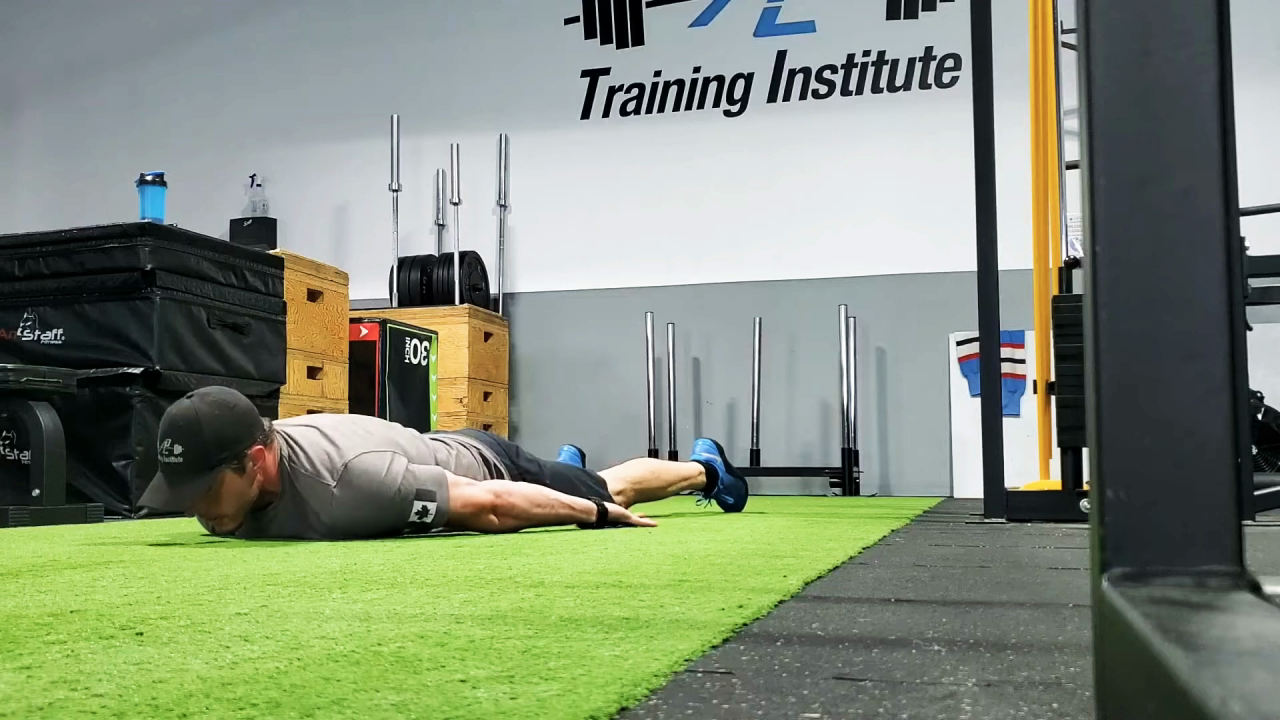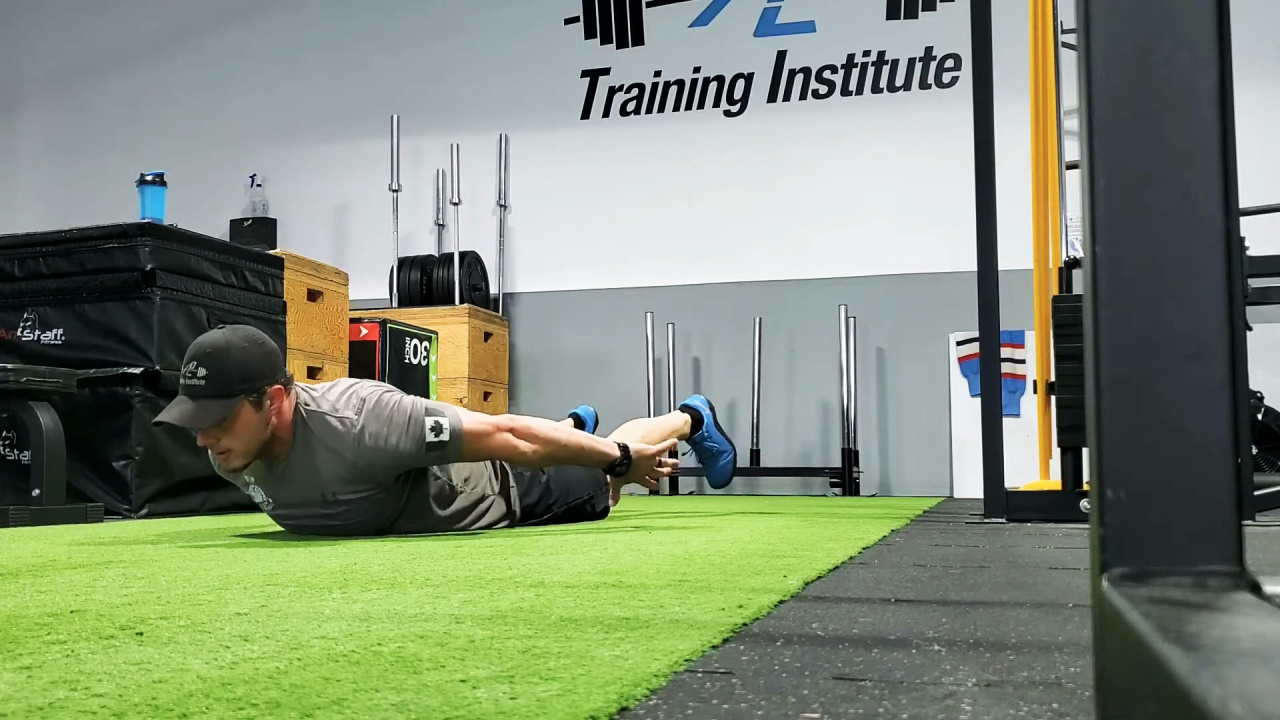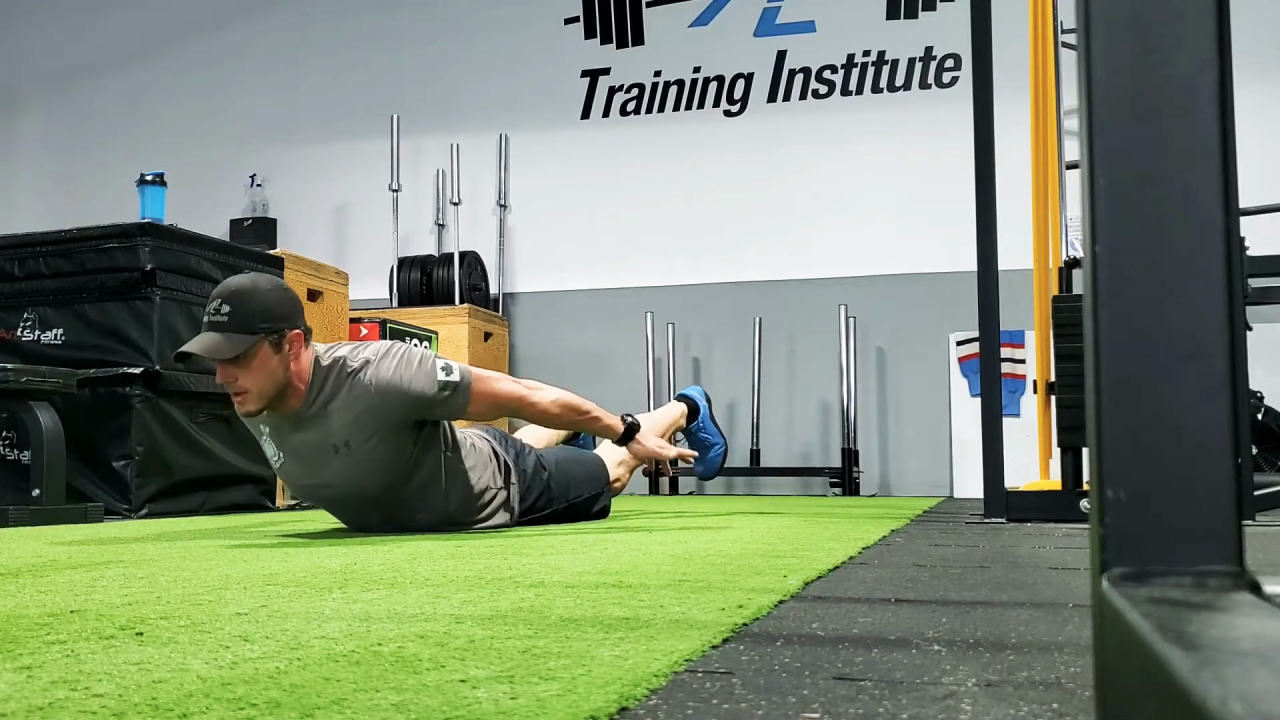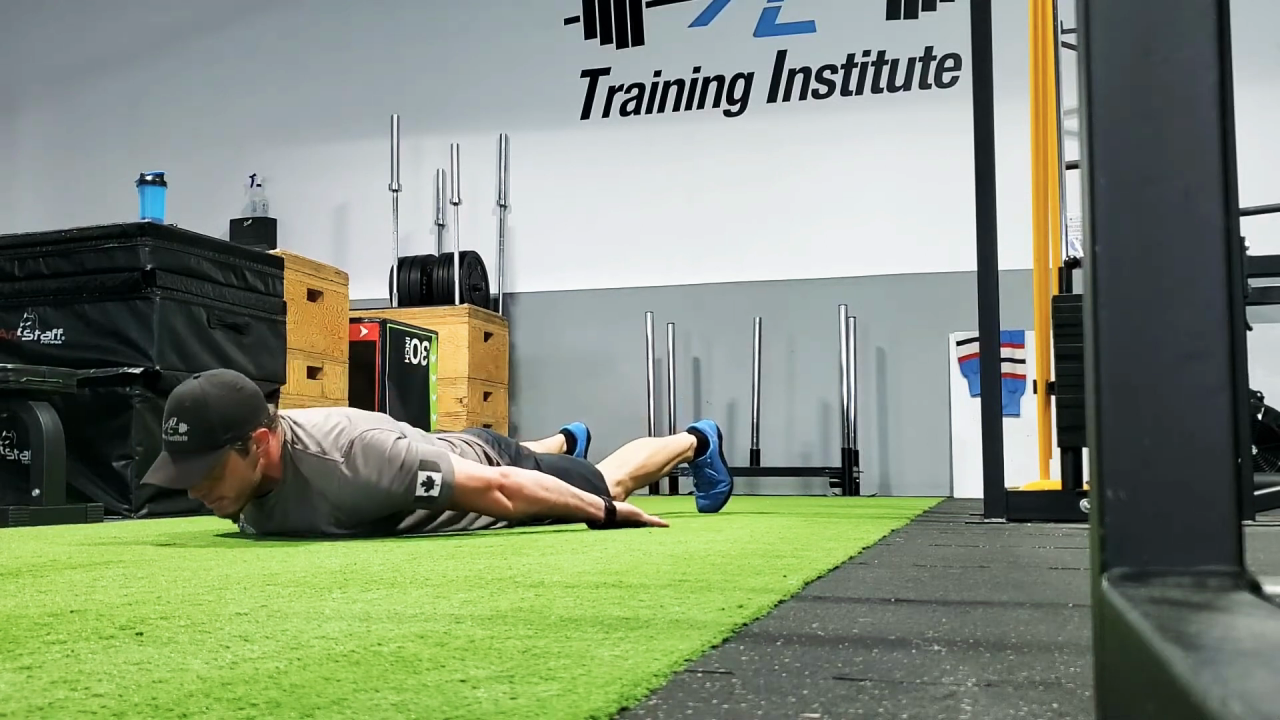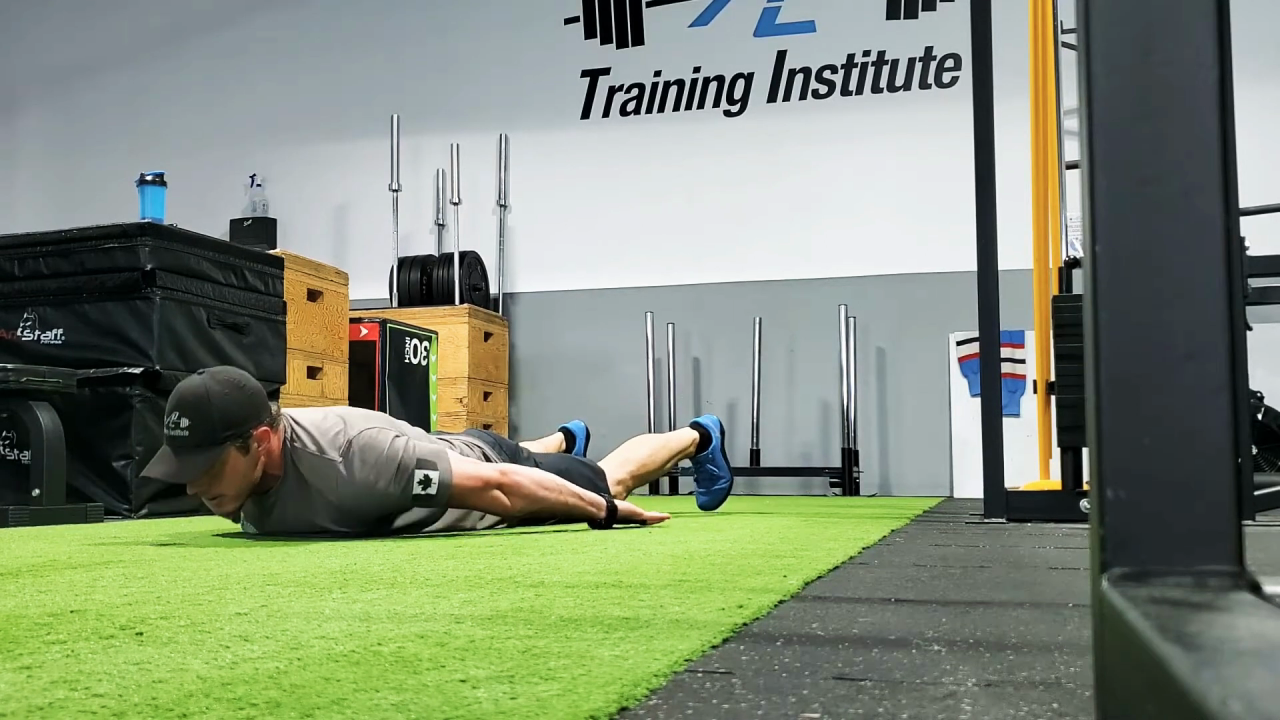
dt=1s
person 1, frame 1
left shoulder: (344, 482)
right shoulder: (231, 470)
left elbow: (493, 506)
left wrist: (601, 517)
left hip: (486, 473)
right hip: (438, 458)
left knee: (606, 492)
left ankle: (704, 468)
person 1, frame 2
left shoulder: (357, 424)
right shoulder: (231, 453)
left elbow: (505, 434)
left wrist: (623, 459)
left hip: (496, 499)
right hip: (444, 477)
left knee: (602, 481)
left ankle: (689, 420)
right ankle: (575, 423)
person 1, frame 3
left shoulder: (375, 377)
right shoulder: (254, 406)
left elbow: (516, 393)
left wrist: (627, 433)
left hip: (499, 497)
left knee: (610, 472)
left ankle: (686, 410)
right ankle: (569, 423)
person 1, frame 4
left shoulder: (347, 461)
right shoulder: (238, 460)
left elbow: (499, 490)
left wrist: (611, 514)
left hip: (493, 478)
right hip: (440, 459)
left knee: (607, 483)
left ankle: (695, 443)
right ankle: (564, 441)
person 1, frame 5
left shoulder: (347, 458)
right shoulder: (236, 465)
left elbow: (499, 486)
left wrist: (612, 511)
left hip: (491, 482)
right hip: (444, 460)
left knee: (608, 482)
left ankle: (698, 438)
right ankle: (563, 440)
